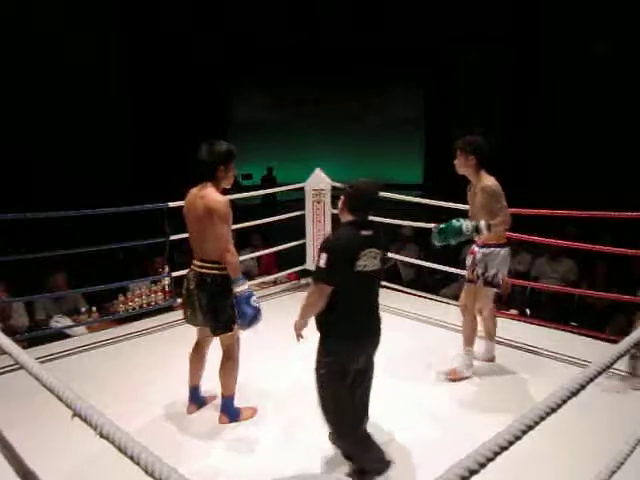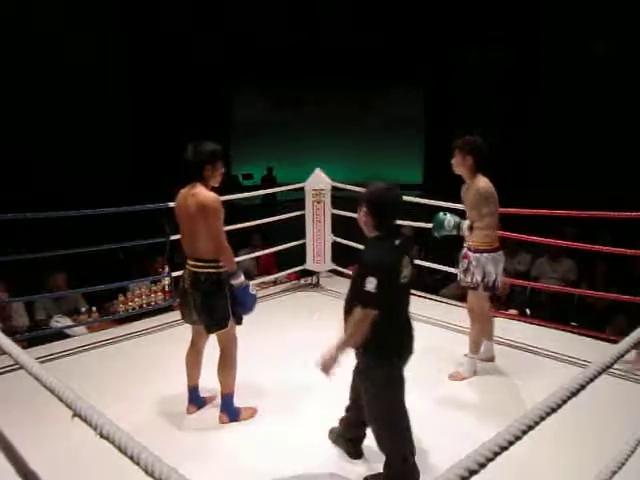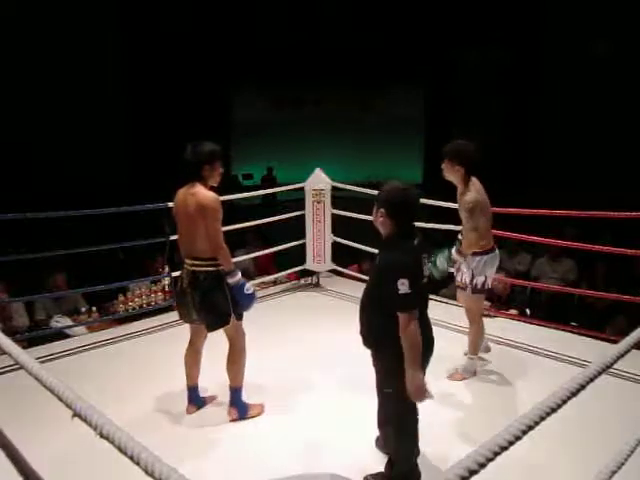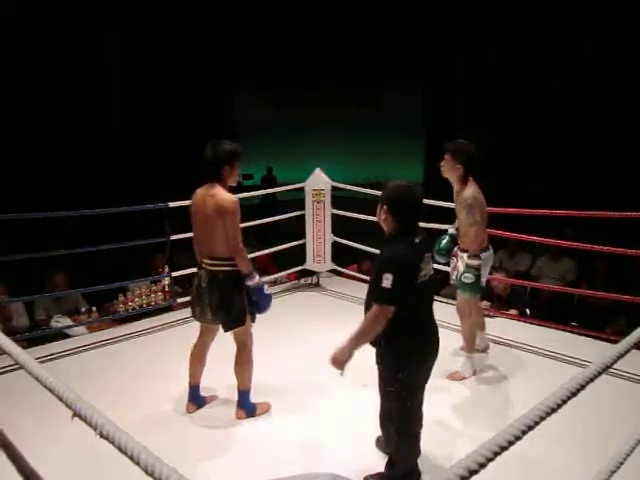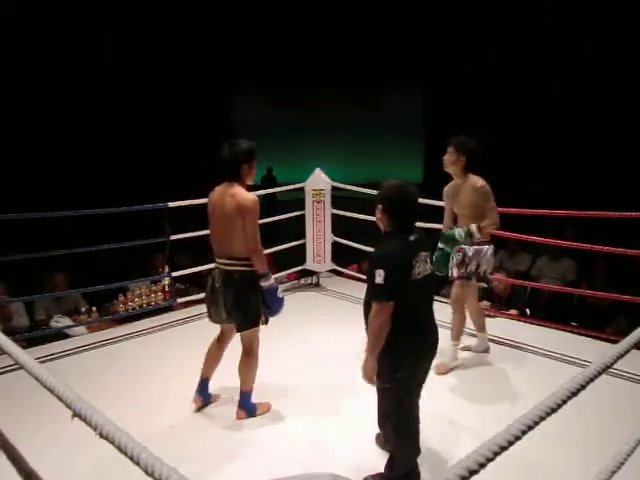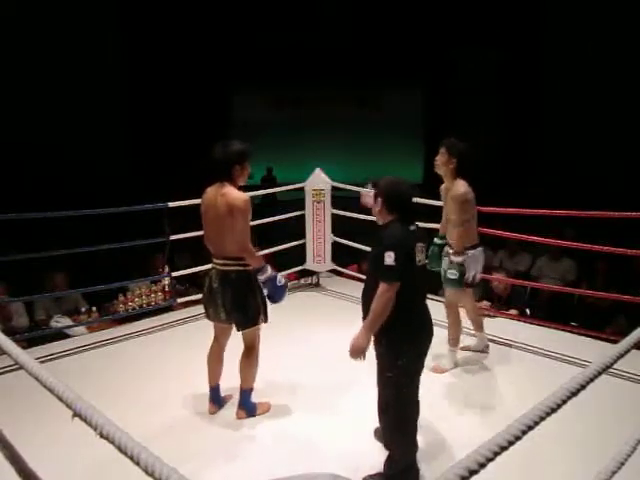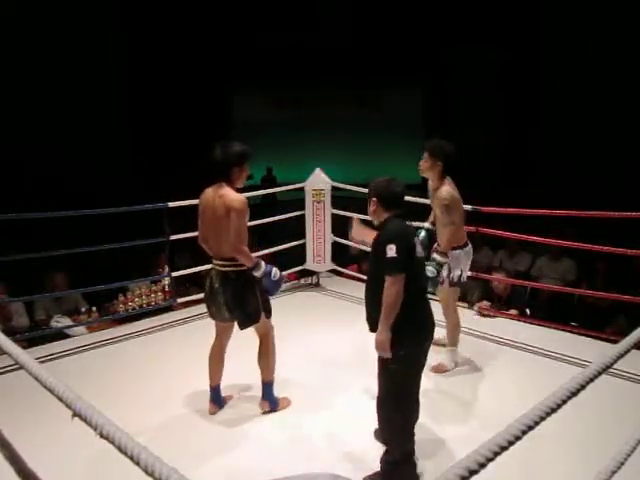
dt=0.4s
person 1, frame 1
left shoulder: (336, 242)
right shoulder: (376, 238)
left elbow: (321, 291)
left wrist: (302, 320)
left hip: (339, 336)
right hip: (369, 330)
left knee: (335, 399)
right knee: (356, 391)
right ankle: (349, 439)
person 1, frame 2
left shoulder: (376, 258)
right shoulder: (399, 244)
left elbow: (365, 315)
left wrist: (336, 351)
left hip: (382, 348)
right hip: (396, 338)
left knee: (385, 410)
right knee: (363, 387)
right ankle: (349, 434)
person 1, frame 3
left shoulder: (397, 259)
right shoulder: (407, 244)
left elbow: (409, 321)
left wrist: (414, 370)
left hip: (397, 351)
right hip: (394, 346)
left knee: (397, 408)
right knee: (393, 404)
right ankle: (392, 442)
person 1, frame 4
left shoulder: (394, 255)
right shoulder: (418, 243)
left elbow: (381, 313)
left wrist: (348, 348)
left hip: (401, 349)
right hip: (423, 341)
left knee: (398, 409)
right knee: (408, 404)
right ankle: (400, 444)
person 1, frame 5
left shoulder: (387, 253)
right shoulder: (420, 243)
left elbow: (381, 310)
left wrist: (371, 356)
left hip: (400, 347)
right hip: (424, 339)
left knee: (395, 408)
right knee: (406, 402)
right ankle: (396, 440)
person 1, frame 6
left shoulder: (392, 238)
right shoulder: (411, 232)
left elbow: (388, 290)
left wrist: (365, 332)
right wrist: (380, 219)
left hip: (398, 334)
right hip: (416, 328)
left knee: (395, 398)
right knee: (404, 394)
right ankle: (394, 435)
person 1, frame 7
left shoulder: (390, 233)
right shoulder: (402, 229)
left elbow: (394, 283)
left wrist: (384, 329)
left hip: (403, 330)
right hip: (416, 325)
left knee: (393, 396)
right knee: (405, 391)
right ankle: (394, 433)
person 2, frame 1
left shoulder: (191, 196)
right shoulder: (218, 201)
right elbow: (227, 250)
right wrist: (242, 289)
left hip: (196, 275)
right hip: (216, 280)
left knee: (203, 340)
right knee: (231, 346)
left ankle: (194, 398)
right ankle: (228, 411)
person 2, frame 2
left shoulder: (182, 196)
right shoulder: (210, 199)
right elbow: (221, 246)
right wrist: (238, 279)
left hip: (191, 275)
right hip: (211, 278)
left knee: (198, 340)
right knee: (228, 343)
left ankle: (194, 399)
right ankle: (228, 410)
person 2, frame 3
left shoulder: (180, 196)
right shoulder: (209, 199)
right elbow: (218, 246)
right wrist: (235, 278)
left hip: (189, 274)
right hip: (210, 277)
left knee: (196, 338)
right knee: (237, 337)
left ankle: (193, 399)
right ankle: (237, 405)
person 2, frame 4
left shoulder: (198, 196)
right shoulder: (228, 201)
left elbow: (197, 240)
right elbow: (236, 249)
right wrist: (253, 280)
left hip: (206, 275)
right hip: (227, 277)
left knee: (204, 338)
right knee: (244, 342)
left ankle: (194, 398)
right ankle: (244, 405)
person 2, frame 5
left shoulder: (215, 195)
right shoulder: (248, 200)
right elbow: (254, 249)
right wrist: (268, 280)
left hip: (220, 274)
right hip: (242, 277)
left knee: (224, 335)
right knee: (250, 344)
left ankle: (202, 393)
right ankle: (245, 406)
person 2, frame 6
left shoulder: (207, 195)
right shoulder: (239, 199)
left elbow: (207, 239)
right elbow: (244, 247)
right wrist: (265, 271)
left hip: (217, 274)
right hip: (238, 277)
left knee: (220, 339)
right knee: (251, 342)
left ankle: (214, 398)
right ankle: (245, 405)
person 2, frame 7
left shoulder: (206, 196)
right shoulder: (237, 200)
left elbow: (203, 240)
right elbow: (238, 248)
right wrist: (260, 268)
left hip: (217, 275)
right hip: (238, 277)
left knee: (221, 338)
right knee: (266, 334)
left ankle: (215, 398)
right ankle: (269, 398)
person 3, frame 1
left shoulder: (489, 186)
right shoulder: (473, 188)
left elbow: (505, 221)
left wrist: (474, 229)
right wrist: (451, 231)
left hip: (494, 251)
right hip: (482, 249)
left knee: (466, 304)
right knee: (485, 304)
left ankle: (465, 363)
right ankle: (488, 351)
person 3, frame 2
left shoulder: (483, 188)
right shoulder: (467, 187)
left elbow: (490, 226)
left wrist: (457, 225)
right wrist: (461, 237)
left hip: (485, 255)
right hip: (474, 252)
left knee: (475, 309)
right knee: (482, 305)
left ankle: (470, 364)
right ankle: (487, 350)
person 3, frame 3
left shoulder: (470, 198)
right shoulder: (468, 185)
left elbow: (472, 241)
left wrist: (451, 256)
right wrist: (458, 250)
left hip: (480, 257)
right hip: (474, 254)
left knee: (473, 310)
right knee: (464, 299)
left ankle: (470, 364)
right ankle: (481, 342)
person 3, frame 4
left shoulder: (468, 196)
right shoulder: (461, 186)
left elbow: (474, 236)
left wrist: (472, 268)
right wrist: (450, 235)
left hip: (476, 254)
right hip: (465, 250)
left knee: (464, 306)
right knee: (472, 300)
left ankle: (469, 364)
right ankle: (481, 341)
person 3, frame 5
left shoulder: (479, 187)
right shoulder: (449, 189)
left elbow: (494, 221)
left wrist: (467, 234)
right wrist: (443, 248)
left hip: (478, 248)
right hip: (461, 247)
left knee: (457, 298)
right knee: (470, 298)
left ankle: (452, 355)
right ankle: (482, 342)
person 3, frame 6
left shoulder: (460, 192)
right shoulder: (444, 188)
left elbow: (463, 231)
left wrist: (456, 262)
right wrist: (438, 244)
left hip: (466, 253)
right hip: (453, 250)
left knee: (451, 303)
right knee: (466, 299)
left ankle: (451, 357)
right ankle: (481, 342)
person 3, frame 7
left shoulder: (445, 194)
right shoulder: (432, 184)
left elbow: (450, 233)
left wrist: (437, 261)
right wrist: (427, 229)
left hip: (456, 252)
right hip: (446, 248)
left knee: (448, 303)
right knee: (445, 297)
left ankle: (451, 357)
right ankle: (450, 337)
